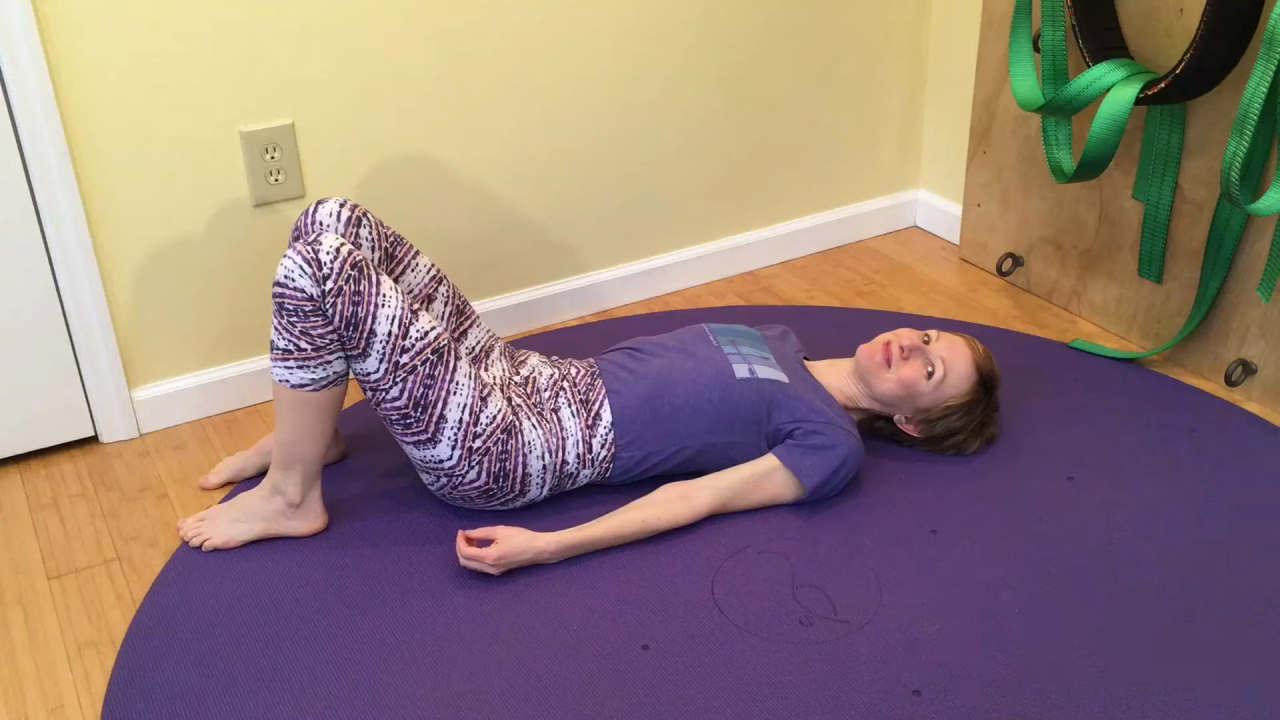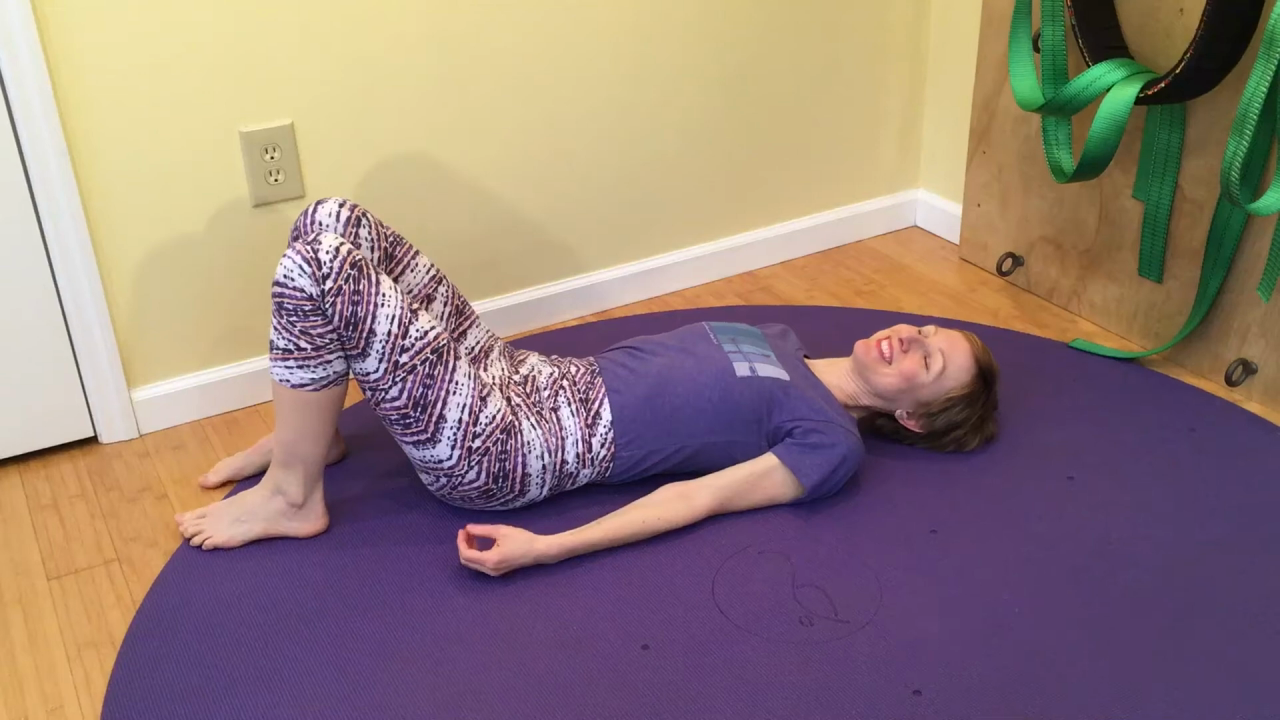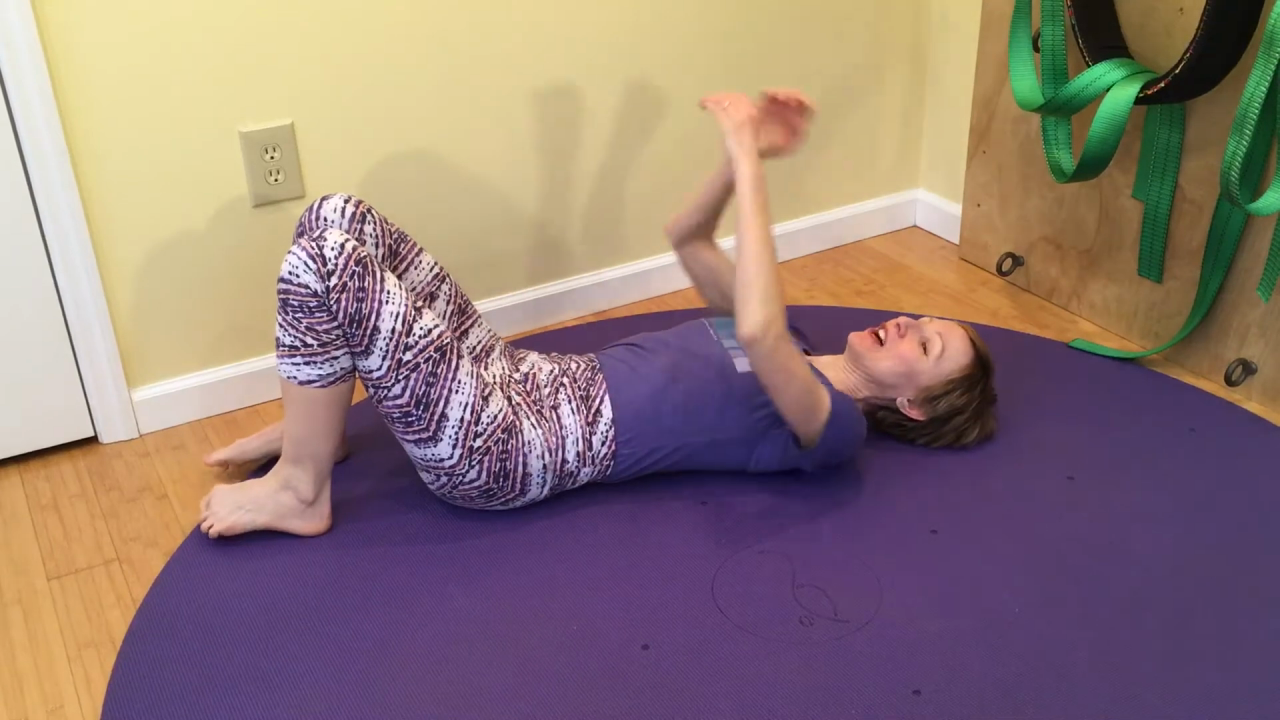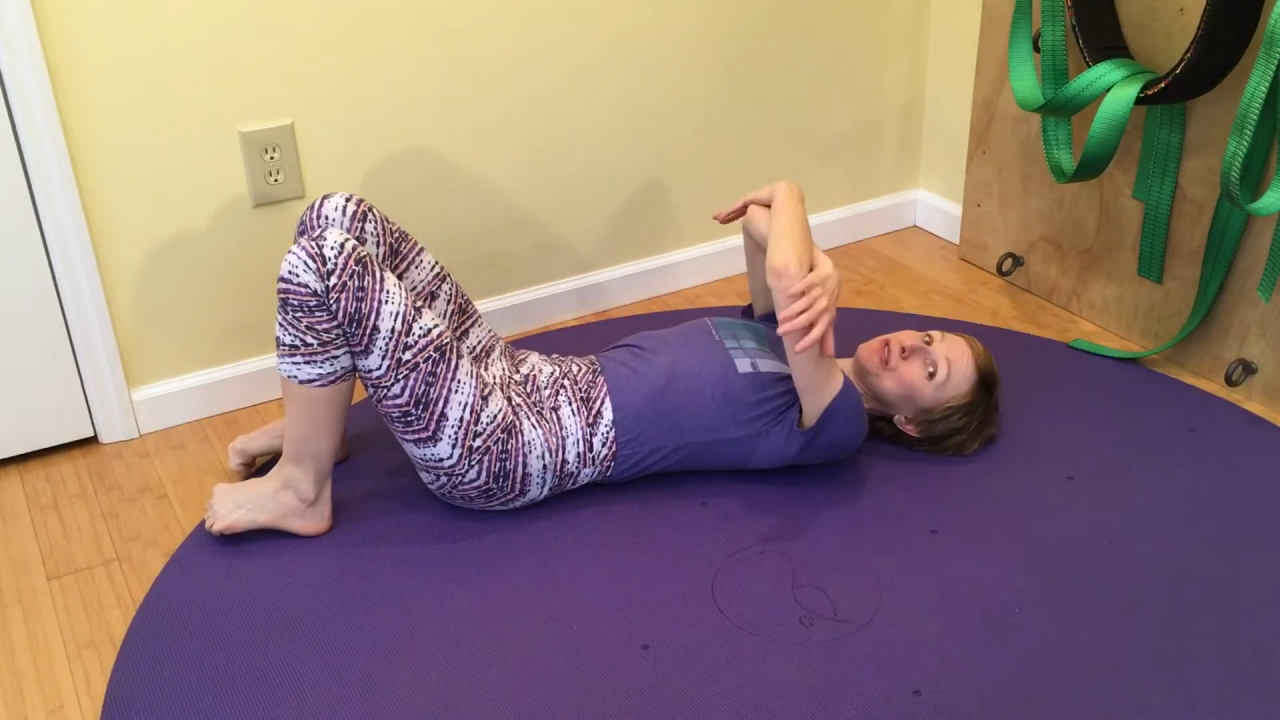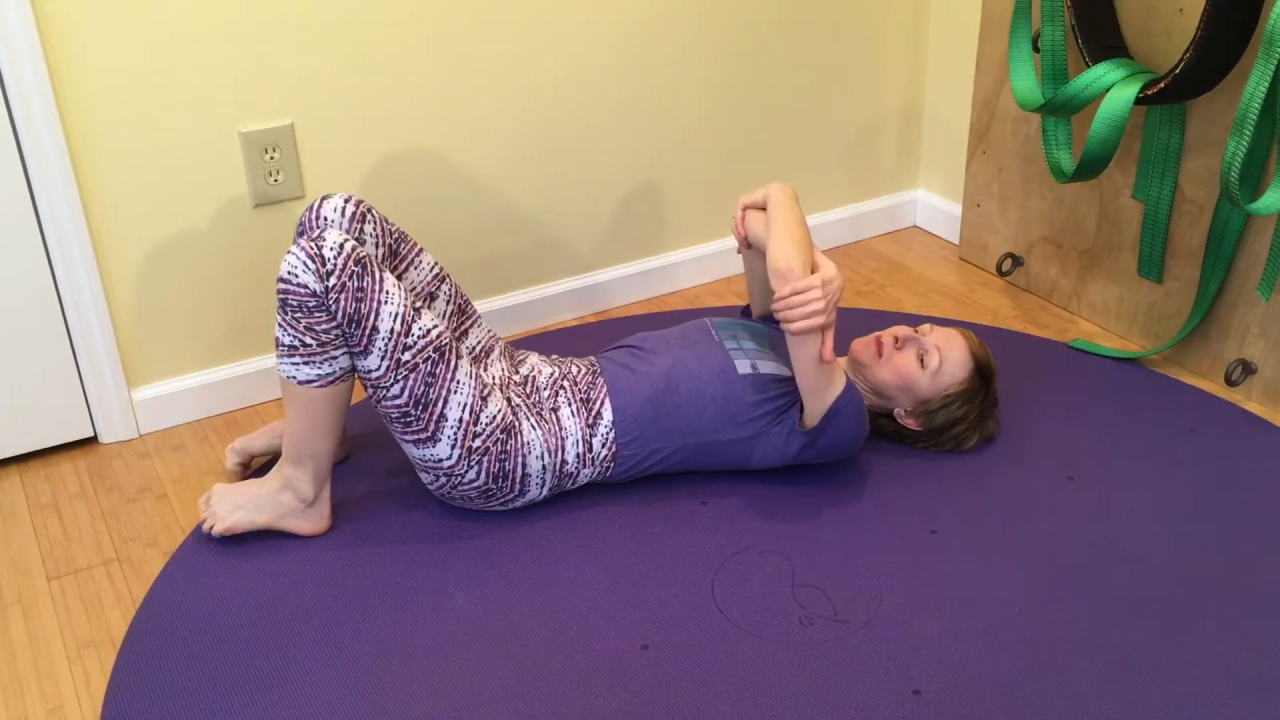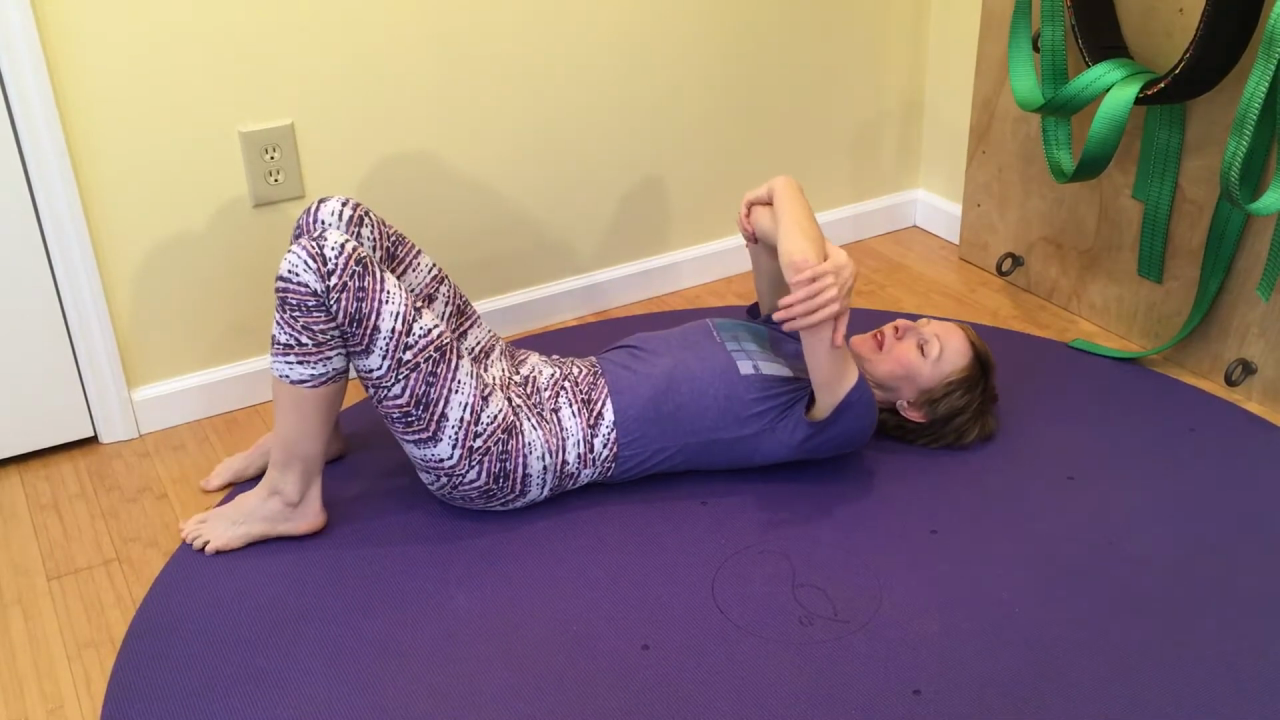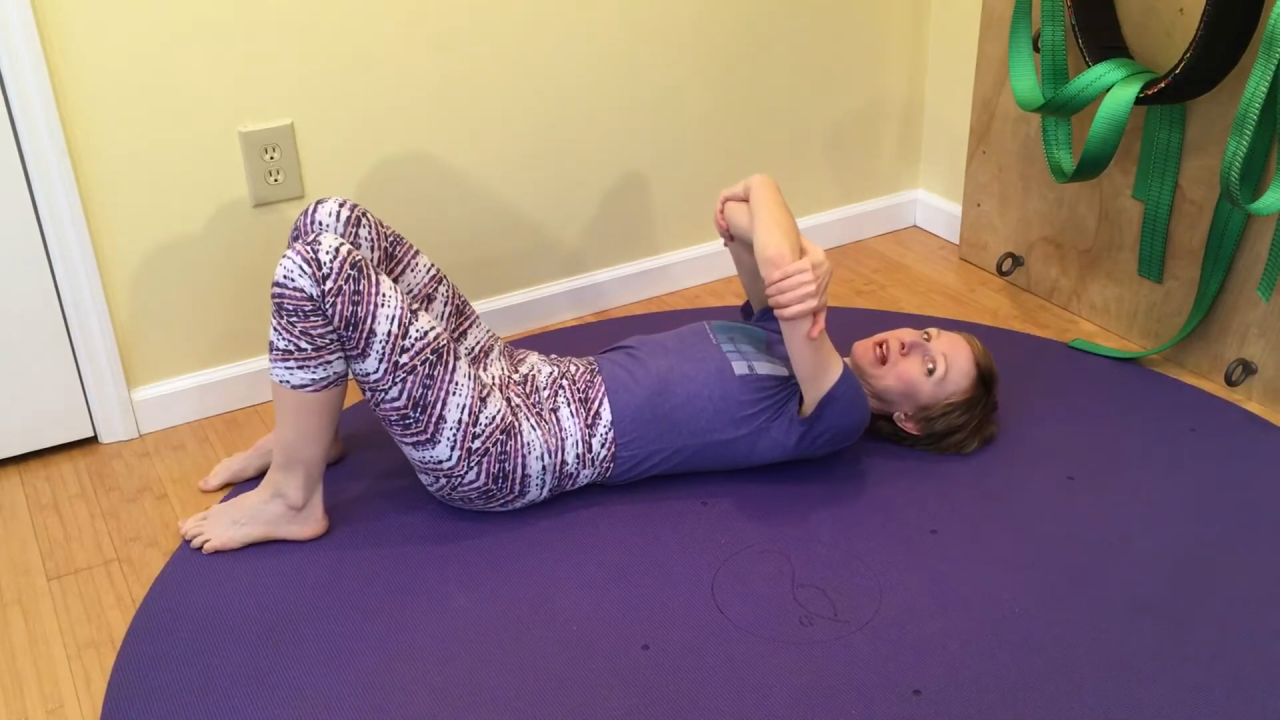
dt=0.7s
person 1, frame 1
left shoulder: (831, 447)
right shoulder: (784, 345)
left elbow: (695, 496)
left wrist: (542, 548)
left hip: (505, 452)
right hip: (534, 381)
left knee: (317, 266)
right knee: (333, 222)
left ankle: (290, 497)
right ankle: (308, 434)
person 1, frame 2
left shoulder: (832, 444)
right shoulder: (783, 341)
left elbow: (695, 500)
left wrist: (545, 548)
left hip: (508, 450)
right hip: (532, 382)
left knee: (317, 265)
right knee: (333, 222)
left ankle: (290, 499)
right ankle: (305, 434)
person 1, frame 3
left shoulder: (831, 428)
right shoulder: (791, 353)
left elbow: (754, 328)
right elbow: (687, 240)
left wrist: (748, 163)
right wrist: (749, 155)
left hip: (501, 452)
right hip: (532, 384)
left knee: (326, 258)
right knee: (338, 218)
left ankle: (299, 492)
right ankle: (311, 427)
person 1, frame 4
left shoulder: (836, 421)
right shoulder: (796, 340)
left elbow: (783, 244)
right elbow: (763, 232)
left wrist: (788, 198)
right wrist: (822, 275)
left hip: (507, 448)
right hip: (530, 380)
left knee: (324, 257)
right knee: (341, 217)
left ankle: (299, 490)
right ankle: (313, 422)
person 1, frame 5
left shoulder: (837, 423)
right shoulder: (796, 343)
left elbow: (783, 240)
right elbow: (758, 237)
left wrist: (791, 230)
right wrist: (821, 276)
left hip: (506, 450)
right hip: (530, 381)
left knee: (322, 262)
right knee: (339, 219)
left ankle: (299, 491)
right ankle: (312, 424)
person 1, frame 6
left shoulder: (847, 420)
right shoulder: (797, 341)
right elbow: (778, 248)
right wrist: (821, 262)
left hip: (506, 449)
right hip: (528, 380)
left knee: (321, 263)
right knee: (336, 219)
left ankle: (290, 496)
right ankle: (308, 433)
person 1, frame 7
left shoulder: (836, 414)
right shoulder: (796, 342)
left elbow: (792, 287)
right elbow: (741, 221)
right wrist: (803, 264)
left hip: (506, 451)
right hip: (527, 380)
left knee: (315, 269)
right knee: (332, 221)
left ankle: (292, 498)
right ankle: (307, 432)
